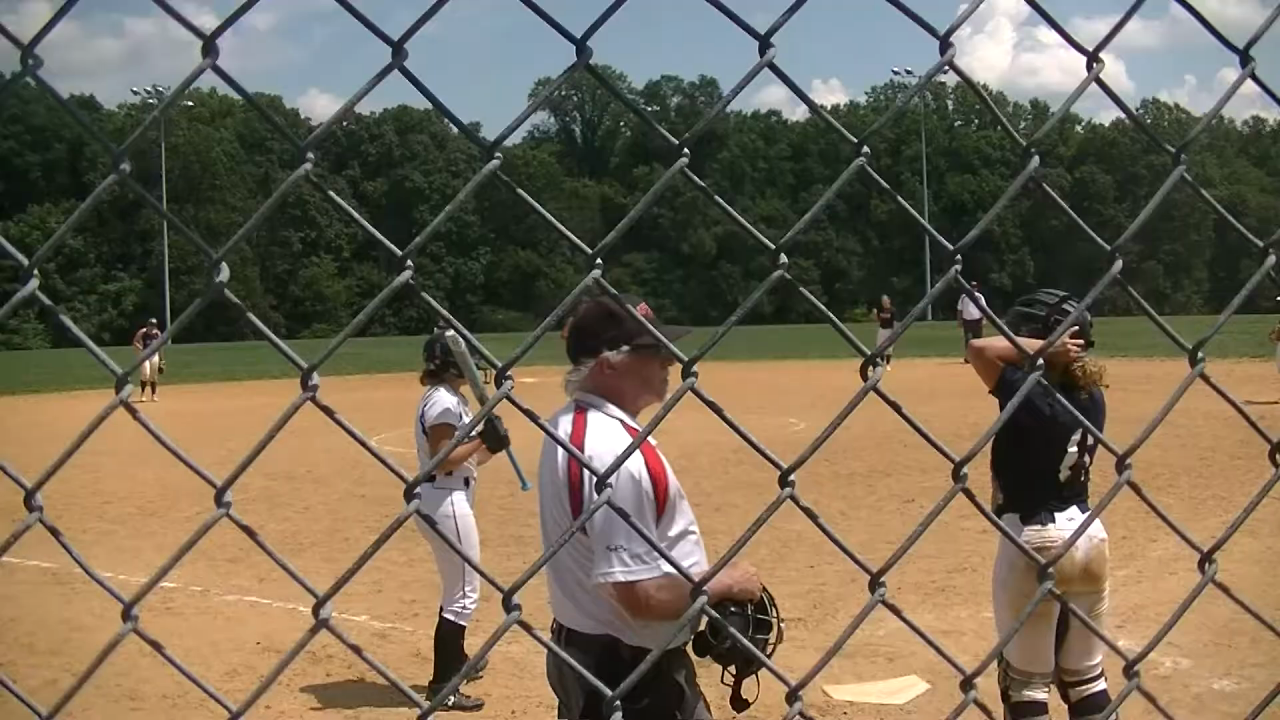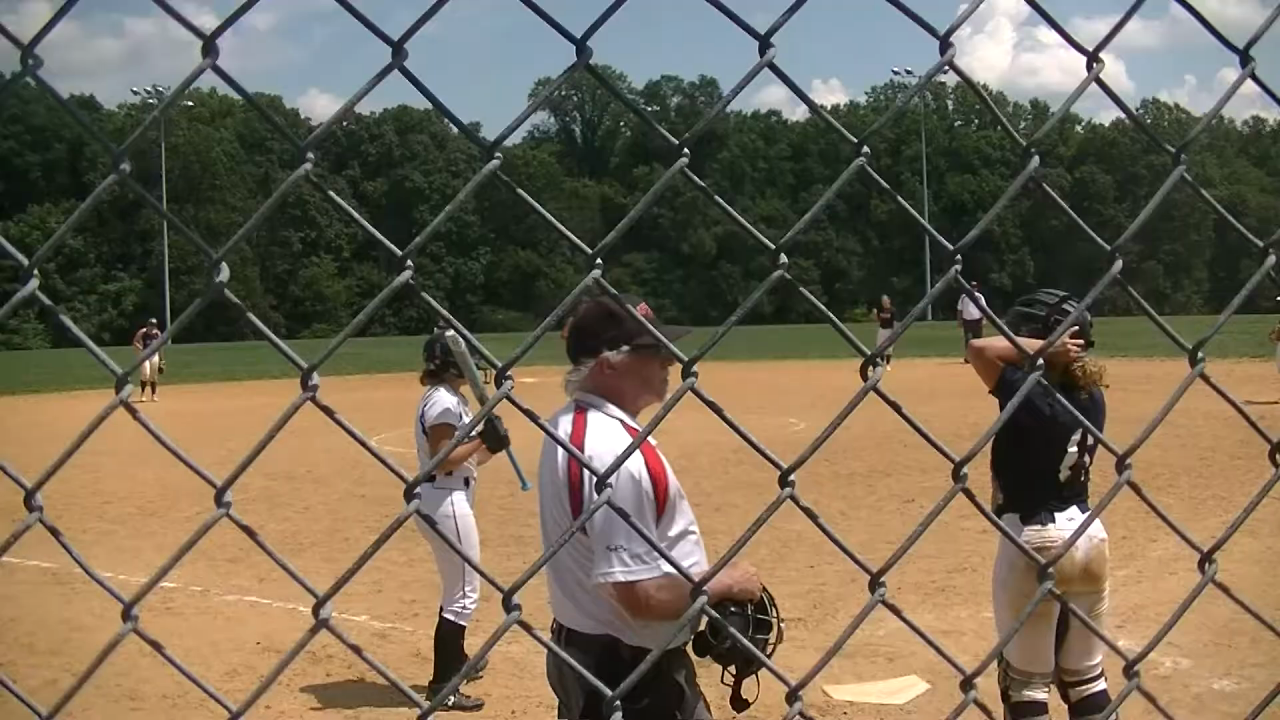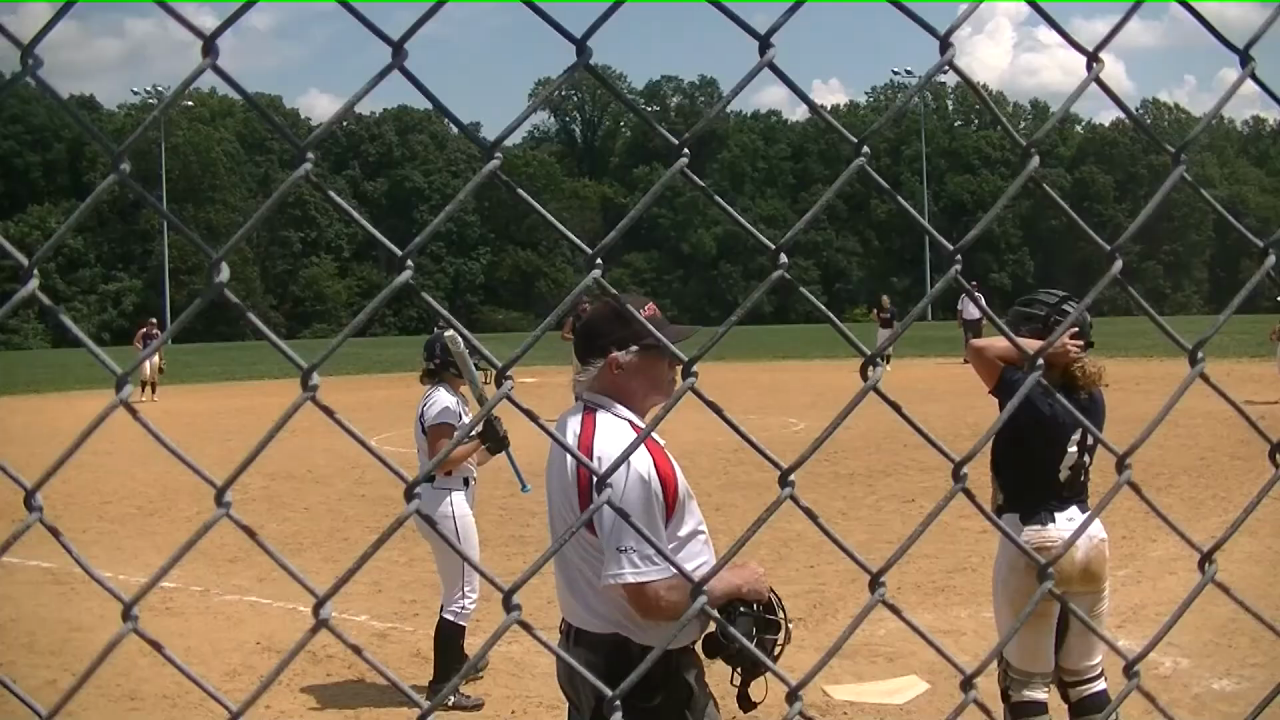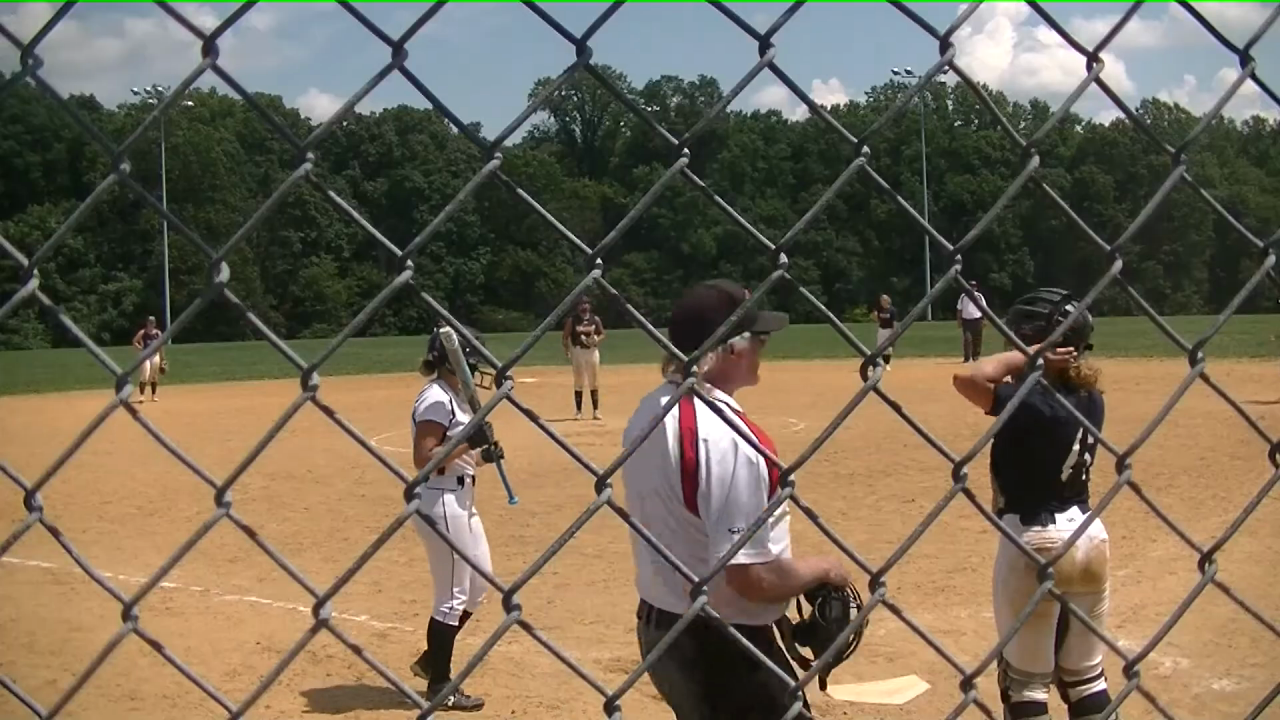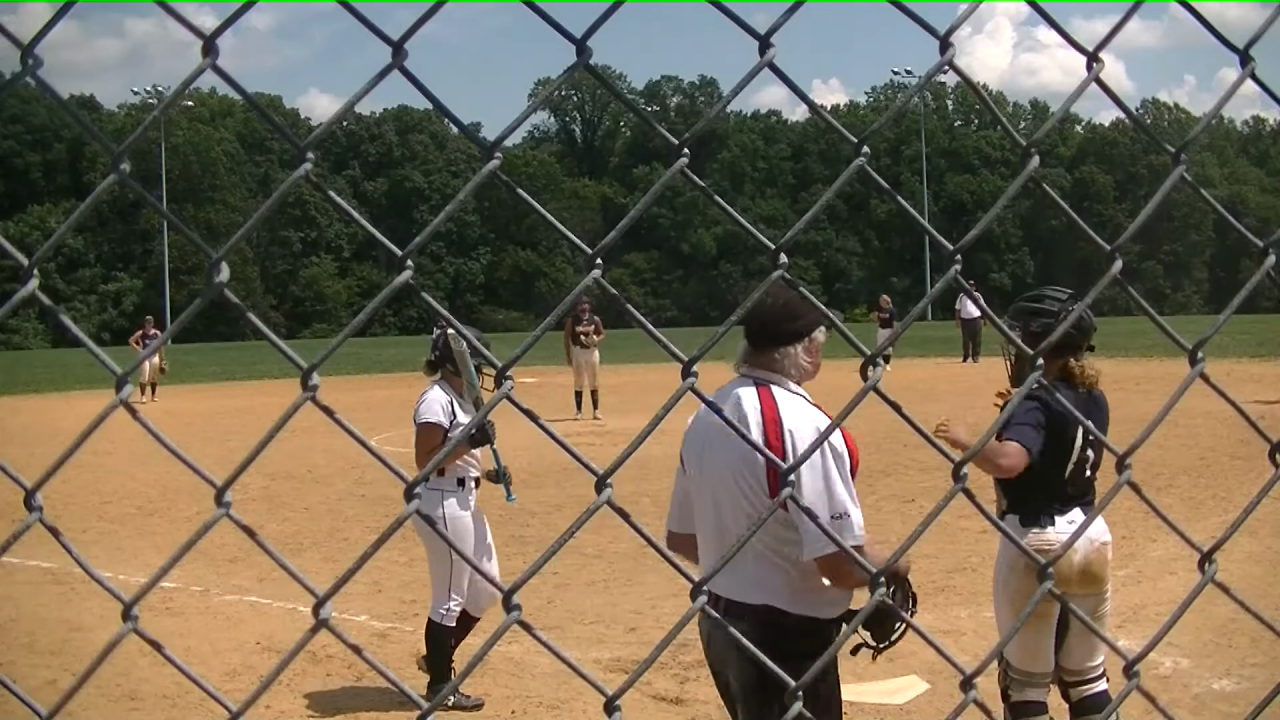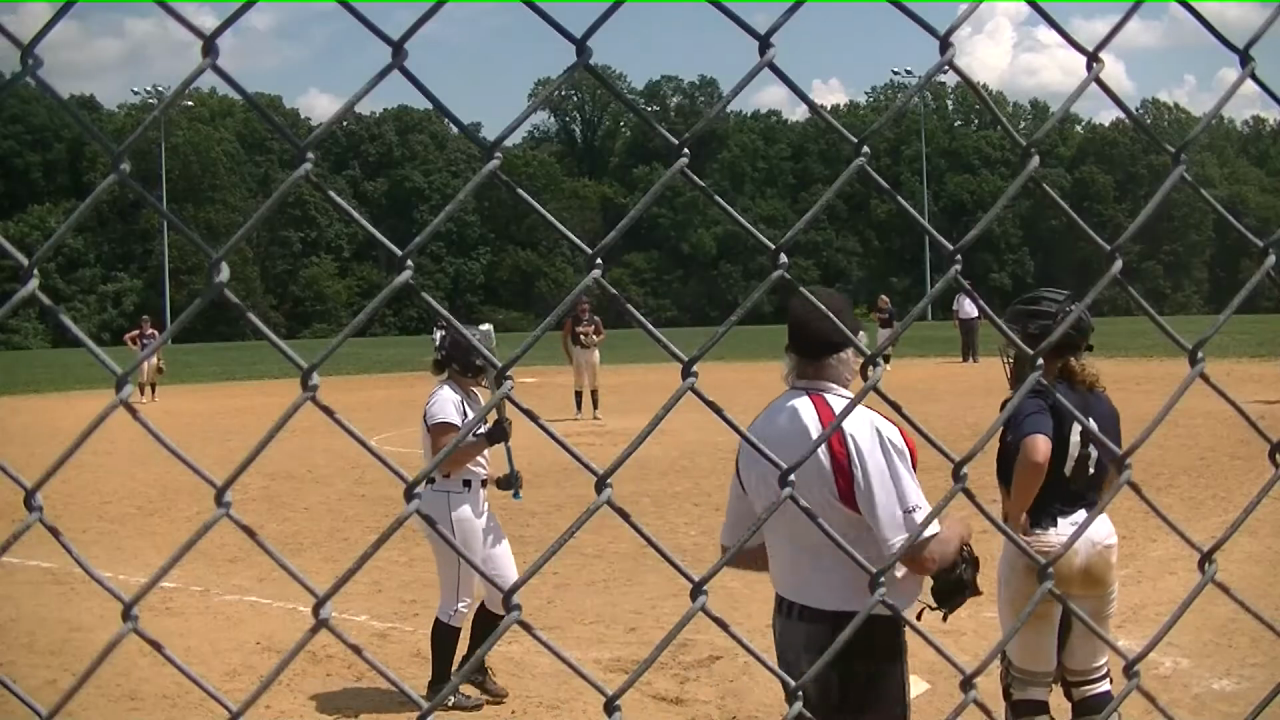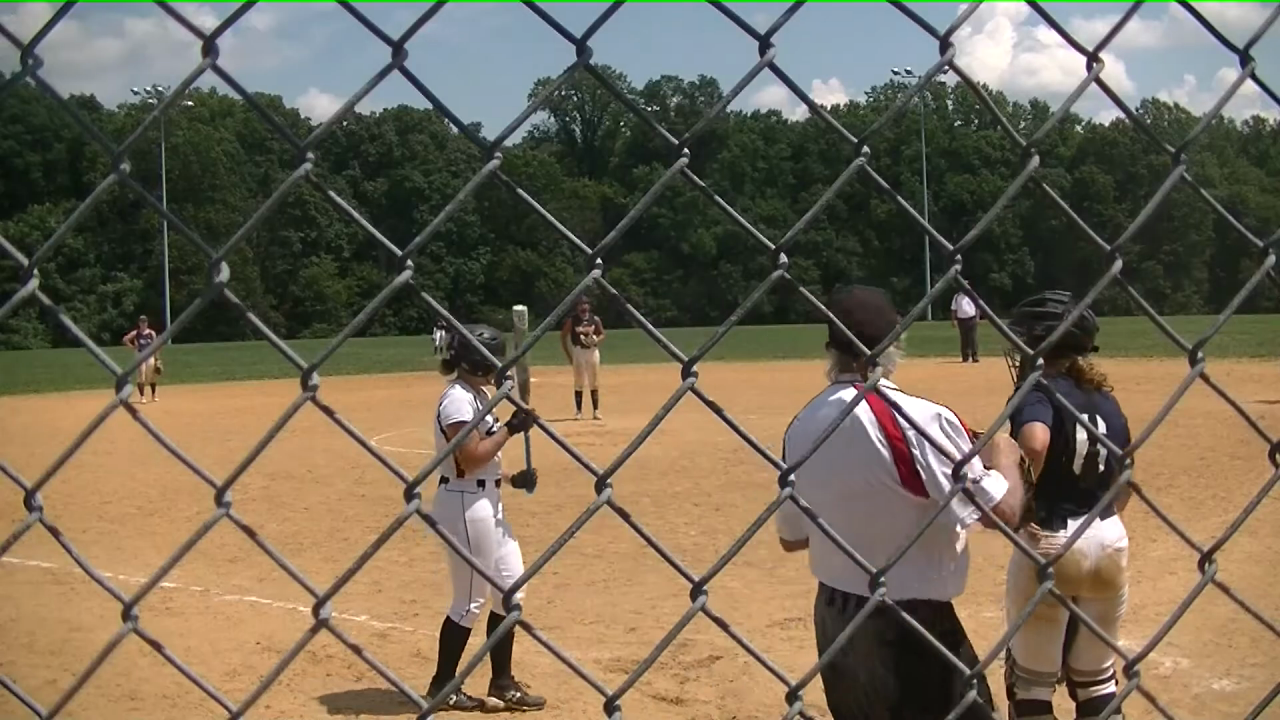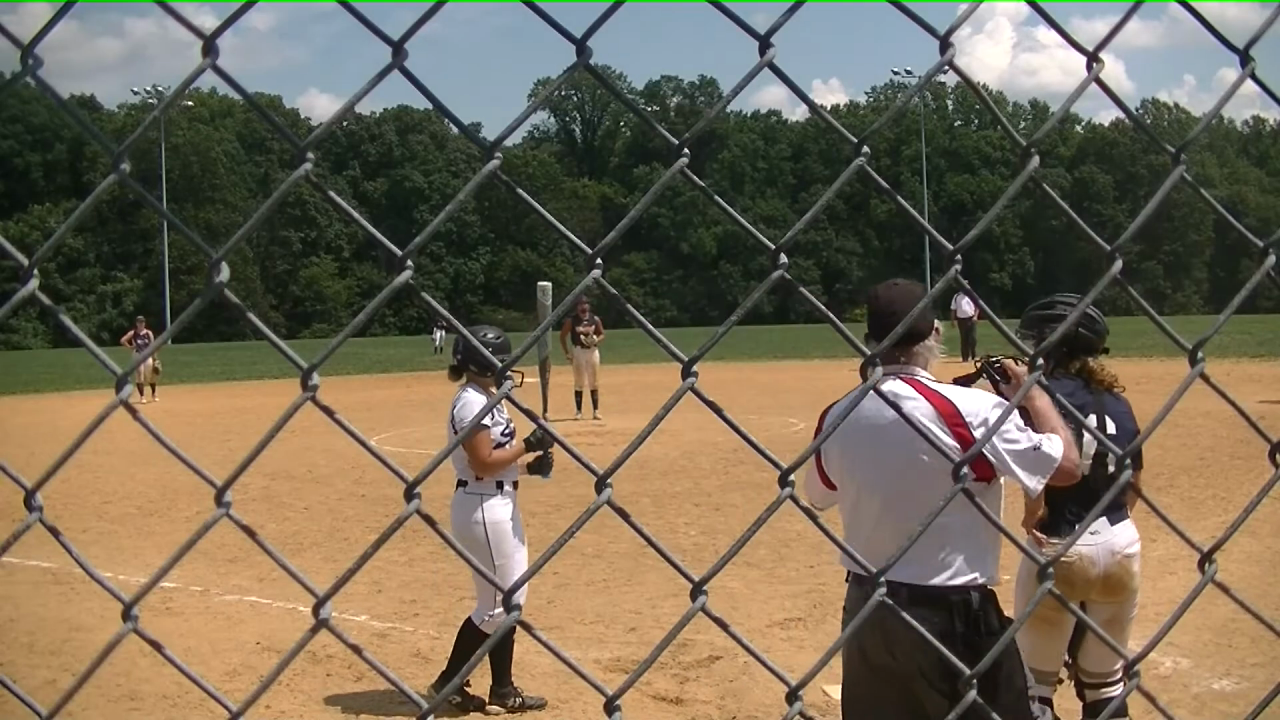
dt=0.2s
person 1, frame 1
left shoulder: (568, 426)
right shoulder: (620, 452)
right elbow: (642, 595)
left wrist: (706, 575)
right wrist: (726, 581)
left hip: (584, 654)
right hip: (629, 669)
person 1, frame 2
left shoulder: (570, 424)
right shoulder: (619, 453)
right elbow: (642, 595)
left wrist: (709, 575)
right wrist: (727, 581)
left hip: (586, 654)
right hip: (631, 671)
person 1, frame 3
left shoulder: (576, 425)
right shoulder: (629, 456)
right elbow: (651, 596)
left wrist: (718, 576)
right wrist: (736, 581)
left hip: (591, 650)
right hip: (641, 669)
person 1, frame 4
left shoulder: (650, 412)
right shoulder: (729, 439)
right elbow: (754, 578)
right wrist: (822, 570)
left hip: (661, 626)
right hip: (721, 649)
person 1, frame 5
left shoulder: (707, 416)
right shoulder: (807, 430)
left elbow: (681, 538)
right elbow: (842, 564)
right wrist: (890, 563)
left hip: (721, 623)
right hip: (784, 636)
person 1, frame 6
left shoulder: (760, 429)
right shoulder: (864, 430)
left elbow: (738, 552)
right elbow: (923, 554)
right wrist: (958, 533)
left hip: (791, 625)
right hip: (855, 640)
person 1, frame 7
left shoulder: (803, 425)
right shoulder: (917, 421)
left elbow: (792, 536)
right elbow: (1003, 510)
right wrist: (1003, 450)
left hip: (835, 616)
right hip: (909, 626)
person 1, frame 8
left shoulder: (839, 417)
right shoulder: (967, 412)
left elbow: (818, 494)
right elbow: (1067, 467)
right wrist: (1031, 390)
left hip: (867, 607)
right hip: (951, 616)
person 2, frame 1
left shoulder: (1032, 398)
right shoulder: (1091, 398)
left elbow: (978, 349)
left wrist: (1042, 349)
right wrist: (1056, 355)
left hip: (1033, 542)
right hip: (1088, 537)
left knee: (1025, 680)
right knee: (1085, 675)
person 2, frame 2
left shoulder: (1032, 398)
right shoulder: (1091, 398)
left elbow: (978, 348)
left wrist: (1042, 349)
right wrist: (1063, 356)
left hip: (1033, 542)
right hip: (1088, 537)
left knee: (1025, 679)
right knee: (1085, 675)
person 2, frame 3
left shoulder: (1032, 399)
right shoulder: (1091, 398)
left elbow: (978, 347)
left wrist: (1042, 349)
right wrist: (1054, 356)
left hip: (1032, 541)
right hip: (1087, 536)
left knee: (1025, 680)
right knee: (1085, 674)
person 2, frame 4
left shoulder: (1034, 401)
right shoulder: (1090, 398)
left elbow: (967, 378)
left wrist: (1027, 357)
right wrist: (1031, 363)
left hip: (1034, 543)
right hip: (1089, 537)
left knee: (1025, 681)
right knee: (1086, 674)
person 2, frame 5
left shoulder: (1036, 401)
right shoulder: (1094, 399)
left elbow: (1005, 461)
left wrist: (964, 440)
left hip: (1034, 545)
right hip: (1092, 538)
left knee: (1024, 680)
right knee: (1086, 675)
person 2, frame 6
left shoulder: (1035, 397)
right shoulder: (1100, 402)
left elbow: (1035, 455)
right elbow: (1114, 476)
left wrist: (1013, 513)
left hip: (1041, 543)
right hip: (1098, 538)
left knee: (1026, 679)
right knee: (1089, 674)
person 2, frame 7
left shoulder: (1039, 392)
right shoulder: (1107, 402)
left elbow: (1034, 442)
right elbow: (1123, 484)
left wrist: (1022, 501)
left hip: (1050, 544)
right hip: (1109, 541)
left knee: (1029, 681)
right knee: (1095, 676)
person 2, frame 8
left shoulder: (1045, 392)
right shoulder: (1118, 403)
right elbow: (1132, 484)
left wrist: (1033, 503)
left hip: (1060, 549)
right hip: (1120, 545)
left knee: (1032, 680)
right knee: (1103, 680)
person 3, frame 1
left shoulder: (448, 398)
right shoulder: (443, 401)
right elbow: (444, 462)
left wrist: (489, 447)
right wrist: (482, 438)
left hip: (447, 500)
right hip: (446, 503)
left knee: (459, 587)
right knee: (463, 593)
left ankle: (455, 661)
right ankle: (441, 686)
person 3, frame 2
left shoulder: (448, 398)
right shoulder: (443, 401)
right elbow: (443, 461)
left wrist: (489, 447)
right wrist: (481, 437)
left hip: (449, 500)
right hip: (447, 503)
left knee: (459, 587)
right knee: (463, 594)
left ankle: (455, 661)
right ankle: (441, 686)
person 3, frame 3
left shoulder: (452, 398)
right shoulder: (442, 401)
right elbow: (442, 461)
left wrist: (488, 449)
right wrist: (482, 439)
left hip: (455, 500)
right hip: (446, 503)
left knee: (462, 587)
right knee: (463, 594)
left ankle: (454, 659)
right ankle: (441, 684)
person 3, frame 4
left shoulder: (459, 396)
right shoulder: (435, 398)
right elbow: (423, 458)
left wrist: (483, 455)
right wrist: (469, 442)
left hip: (461, 500)
right hip: (442, 502)
left knee: (478, 585)
right knee: (452, 597)
left ankle: (434, 660)
right ankle: (440, 685)
person 3, frame 5
left shoulder: (465, 398)
right shoulder: (435, 400)
right elbow: (426, 460)
left wrist: (486, 472)
right wrist: (471, 442)
left hip: (466, 500)
right hip: (443, 503)
left knee: (486, 590)
right knee: (449, 598)
left ankle: (437, 660)
right ankle: (439, 687)
person 3, frame 6
left shoulder: (472, 397)
right shoulder: (444, 400)
right elbow: (446, 463)
left wrist: (497, 480)
right wrist: (488, 438)
left hip: (475, 502)
right hip: (451, 505)
left knee: (505, 585)
right knee: (457, 601)
left ankle: (474, 666)
right ankle: (439, 688)
person 3, frame 7
left shoulder: (478, 396)
right shoulder: (458, 400)
right elbow: (470, 459)
left wrist: (513, 477)
right wrist: (509, 429)
left hip: (487, 502)
right hip: (465, 506)
left knee: (510, 591)
right knee: (470, 600)
left ankle: (503, 684)
right ankle: (442, 686)
person 3, frame 8
left shoulder: (488, 399)
right shoulder: (471, 402)
right elbow: (484, 464)
left wrist: (529, 465)
right wrist: (527, 444)
left hip: (502, 506)
right hip: (482, 510)
left knee: (510, 601)
right knee: (496, 605)
left ankle: (502, 690)
right ankle: (449, 682)
